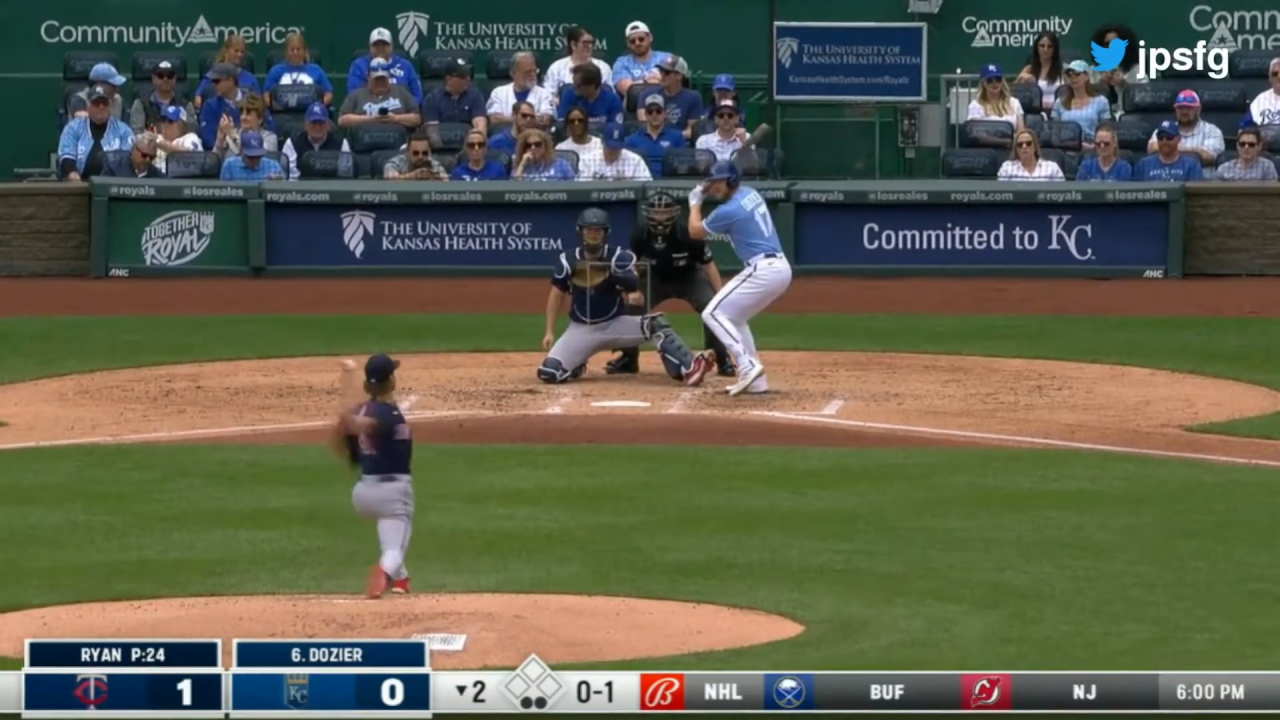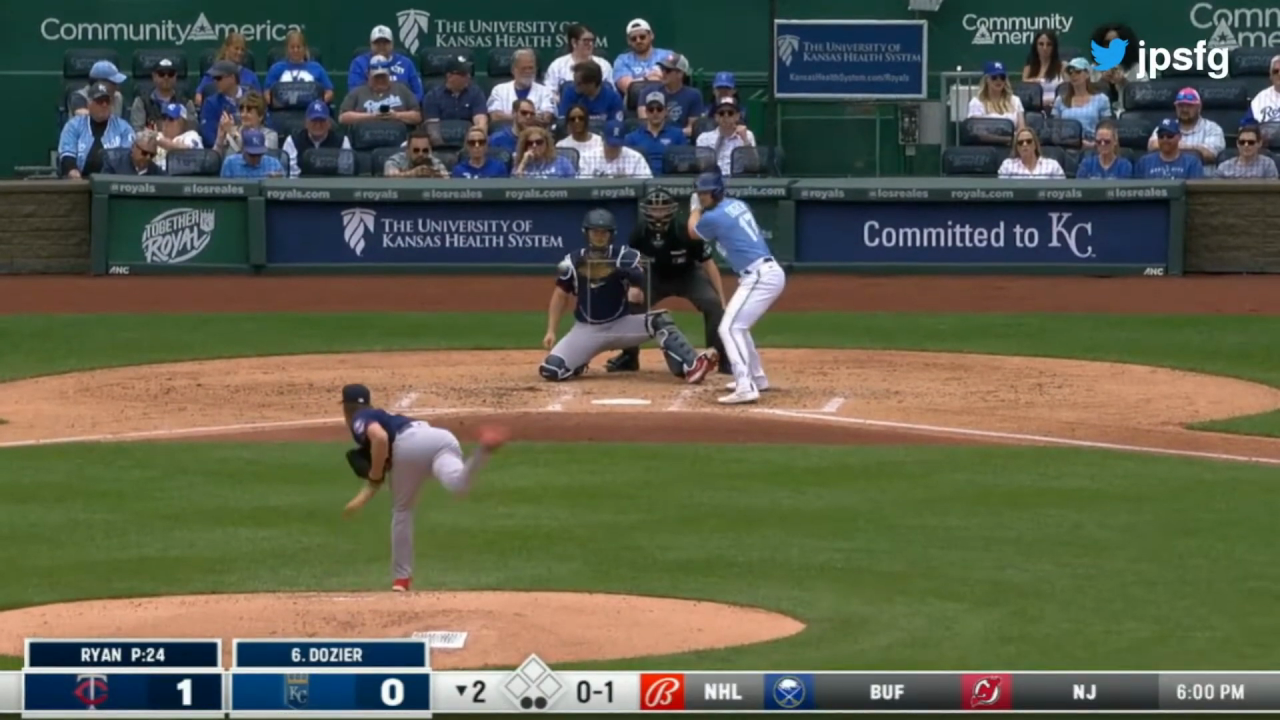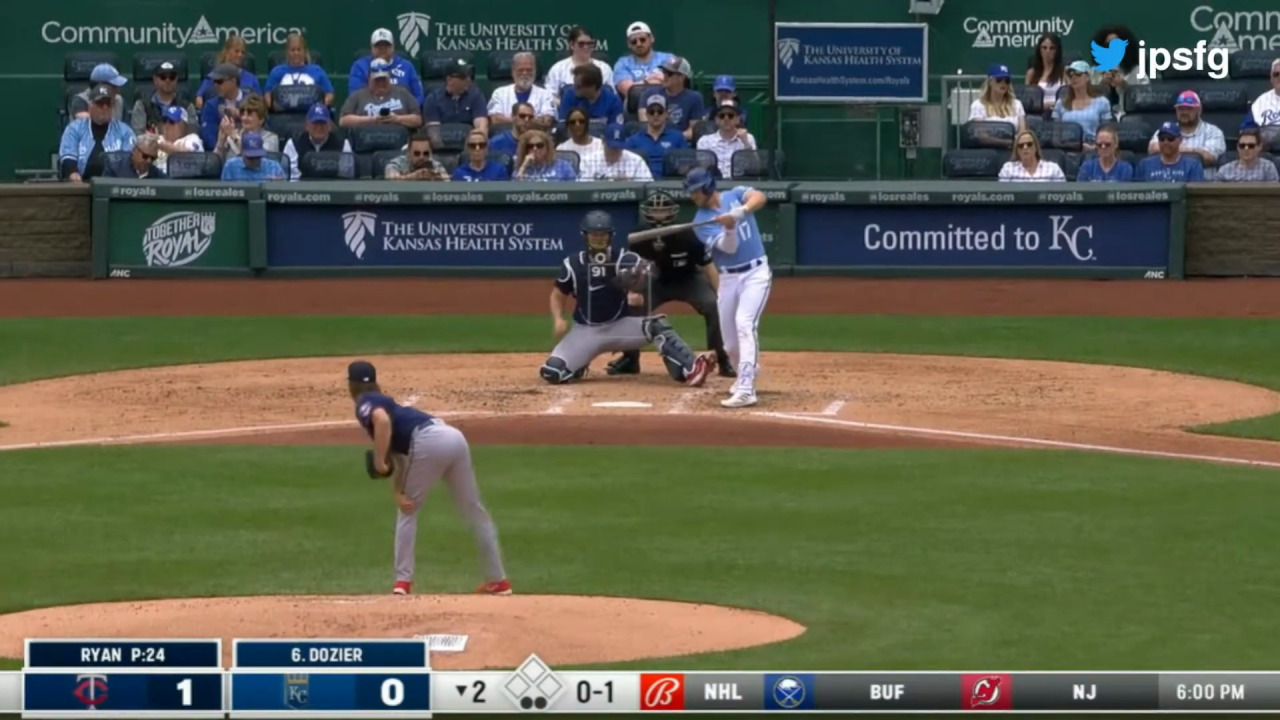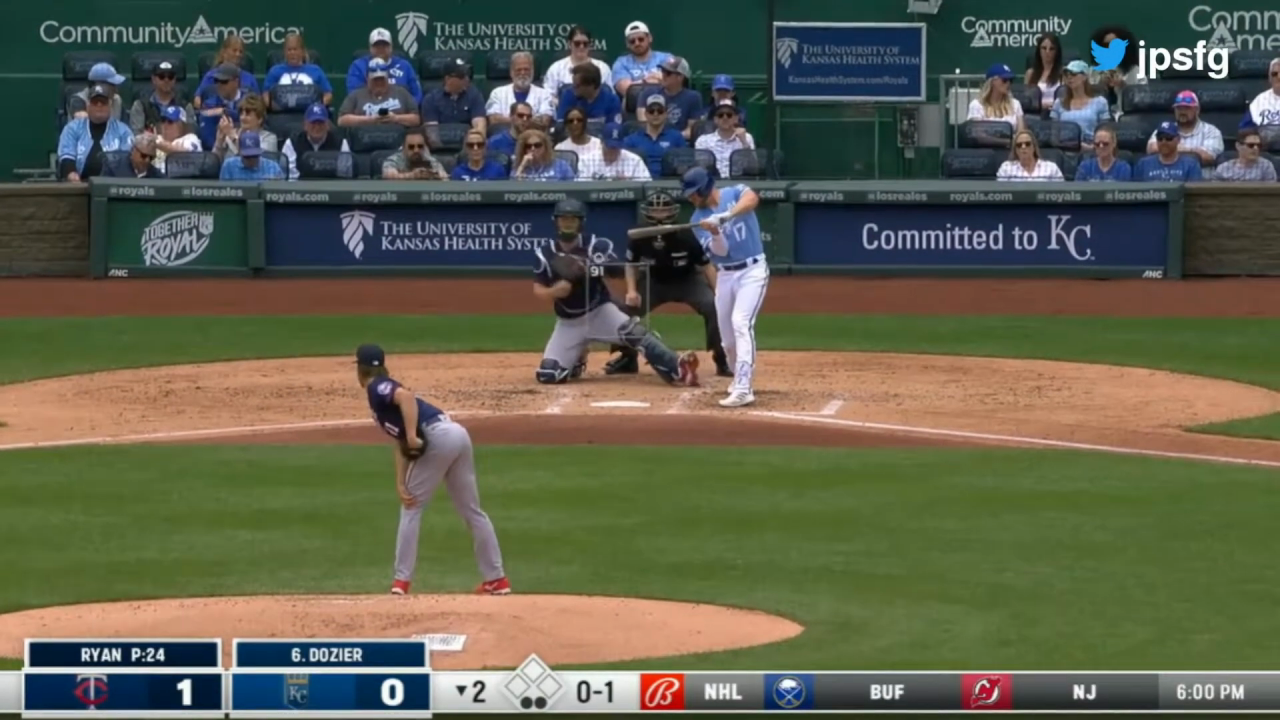
dt=0.4s
person 1, frame 1
left shoulder: (728, 211)
right shoulder: (750, 193)
left elbow: (695, 232)
left wrist: (694, 202)
right wrist: (708, 192)
left hip: (763, 270)
right hip: (779, 269)
left knee: (713, 314)
right knee: (733, 318)
left ankle: (748, 366)
right ankle: (754, 380)
person 1, frame 2
left shoulder: (712, 218)
right shoulder: (736, 205)
left elbow: (693, 233)
left wrist: (695, 208)
right wrist: (702, 204)
left hip: (761, 277)
right hip: (769, 275)
left knee: (730, 328)
right knee: (737, 326)
left ankle: (745, 388)
right ankle: (756, 378)
person 1, frame 3
left shoulder: (736, 195)
right shoulder: (702, 221)
left elbow: (760, 198)
right elbow: (729, 247)
left wrist: (740, 211)
right wrist: (730, 227)
left hip: (756, 273)
right hip: (728, 279)
left knee: (745, 325)
right knee: (731, 341)
left ankle: (746, 390)
right ankle: (747, 373)
person 1, frame 4
left shoulder: (736, 192)
right shoulder: (698, 219)
left elbow: (752, 200)
right elbow: (720, 250)
left wrist: (723, 217)
right wrist: (715, 233)
left hip: (752, 271)
right hip: (725, 276)
left knee: (741, 324)
right knee: (728, 334)
left ankle: (743, 388)
right ankle: (742, 375)
person 2, frame 1
left shoulder: (365, 410)
right shoulder: (385, 412)
right elbow: (351, 421)
left hip: (363, 492)
right hip: (393, 492)
right knee: (393, 554)
left ankle: (398, 576)
right ankle: (386, 571)
person 2, frame 2
left shoulder: (359, 420)
left elbow: (379, 437)
right elbow: (376, 477)
left wrist: (376, 471)
right wrist: (360, 500)
left hip: (410, 448)
right hip: (442, 440)
left knee: (402, 511)
right knee: (460, 482)
left ankle: (402, 577)
right ankle: (486, 444)
person 2, frame 3
left shoulder: (364, 402)
right shoulder: (382, 402)
left elbow: (383, 420)
right elbow: (397, 456)
left wrist: (381, 461)
right wrist: (398, 493)
left hip: (429, 442)
right hip: (452, 438)
left knee: (409, 513)
right knee: (474, 510)
left ankle: (403, 580)
right ankle: (498, 579)
person 2, frame 4
left shoulder: (377, 388)
right shoulder: (381, 395)
left elbow: (406, 396)
right elbow: (401, 444)
left wrist: (412, 438)
right wrist: (401, 483)
left hip: (437, 439)
left knee: (412, 508)
right knee: (471, 511)
left ankle: (402, 579)
right ankle: (496, 578)
person 3, frame 1
left shoulder: (688, 235)
right shoulder: (640, 234)
left elbow: (709, 266)
left hip: (689, 278)
right hip: (655, 279)
right knee: (628, 307)
left ankle: (722, 358)
right ankle: (629, 358)
person 3, frame 2
left shoulder: (687, 231)
right shoulder: (639, 233)
left elbow: (708, 263)
left wrist: (722, 297)
left hip: (688, 276)
right hip: (655, 277)
left knee: (713, 303)
left ankle: (723, 355)
right ankle: (629, 355)
person 3, frame 3
left shoulder: (686, 235)
left elbow: (708, 266)
left hip: (689, 280)
right hip: (656, 282)
left knee: (714, 306)
left ankle: (723, 359)
right ankle: (630, 358)
person 3, frame 4
left shoulder: (686, 235)
right shoulder: (639, 236)
left elbow: (707, 267)
right elbow: (630, 264)
right wrist: (631, 290)
left hip: (688, 281)
right hip: (654, 282)
left knee: (713, 306)
right knee: (626, 308)
left ankle: (722, 360)
right ankle: (628, 358)
person 4, frame 1
left shoulder: (619, 256)
right shoulder: (567, 260)
left elbow: (633, 284)
right elbow: (557, 296)
left wrist: (607, 275)
right wrist: (549, 332)
left hip: (615, 324)
right hip: (581, 329)
left knee: (656, 324)
right knee: (548, 373)
left ankle: (689, 369)
right ankle: (576, 366)
person 4, frame 2
left shoulder: (624, 255)
right shoulder: (574, 261)
left elbow: (639, 279)
right elbow: (560, 296)
left wrist: (613, 270)
right wrist: (551, 331)
left hip: (621, 324)
right hip: (587, 330)
left knee: (660, 320)
right knee: (551, 370)
left ankle: (691, 367)
right ankle: (578, 363)
person 4, frame 3
left shoulder: (623, 259)
right shoulder: (572, 264)
left elbow: (645, 269)
right elbow: (557, 295)
left wrist: (641, 274)
right wrist: (558, 319)
left hip: (620, 325)
right hip: (585, 331)
left knee: (657, 325)
right knee: (551, 373)
left ankle: (691, 369)
right ankle: (579, 365)
person 4, frame 4
left shoulder: (596, 245)
right shoulder: (544, 254)
left elbow: (616, 268)
right elbow: (539, 292)
left wrist: (588, 266)
right wrist: (555, 290)
left hip: (601, 312)
right hip: (569, 323)
left knee: (633, 332)
right knee: (547, 375)
left ankle: (678, 369)
right ankle: (576, 362)
